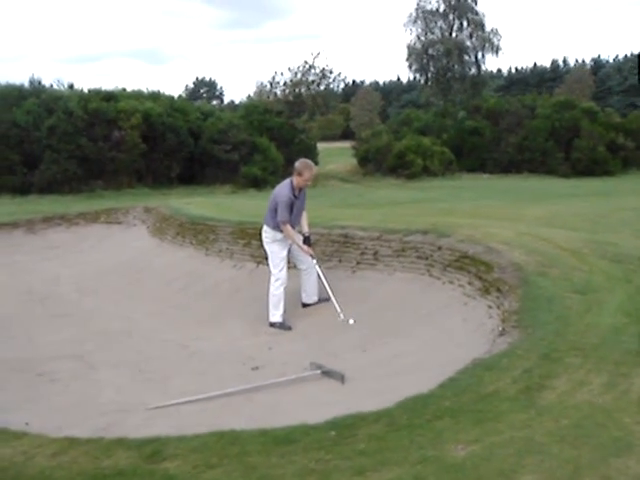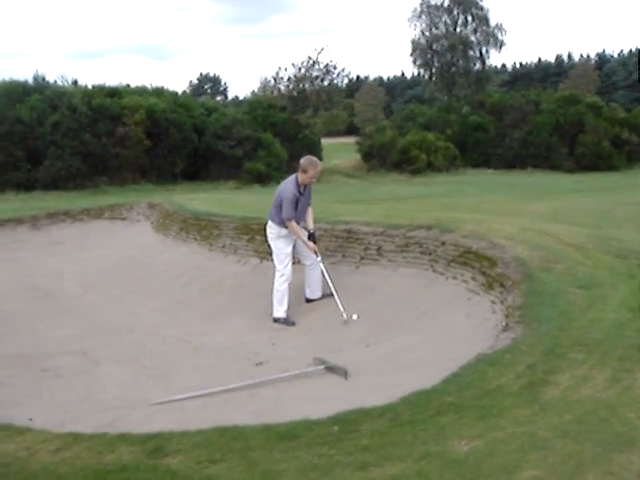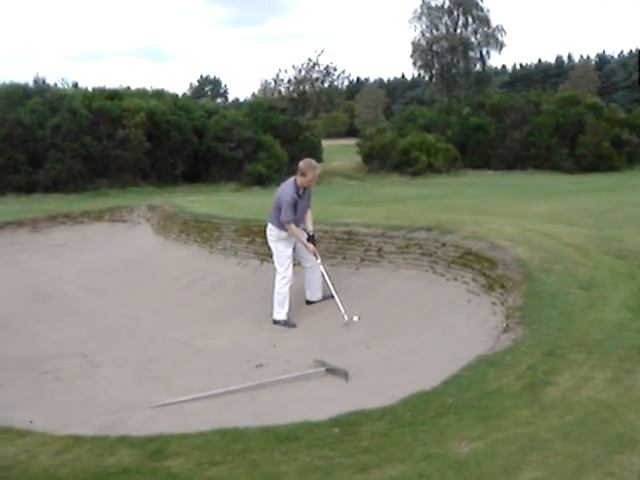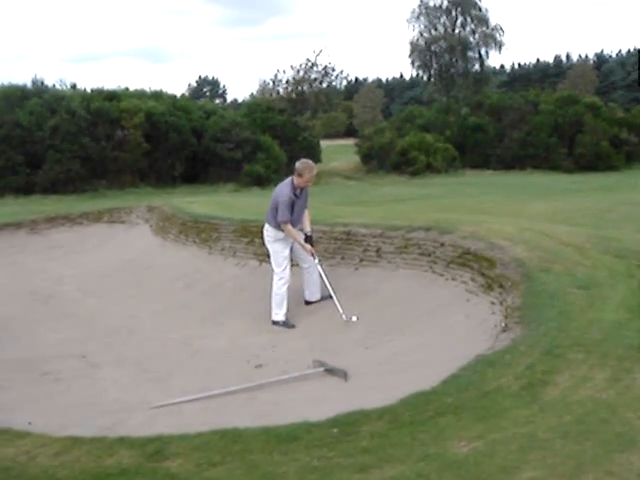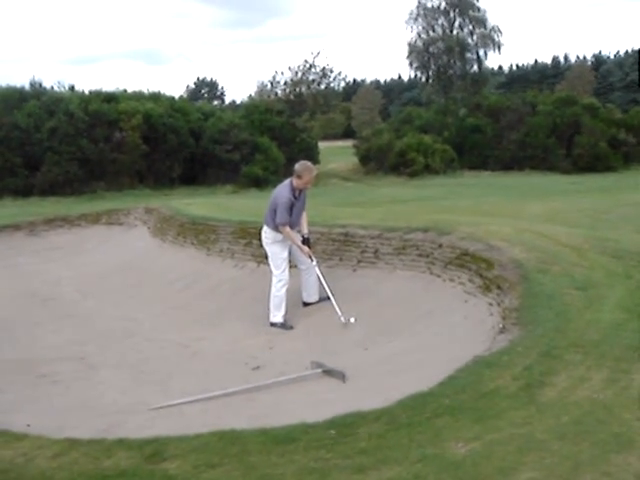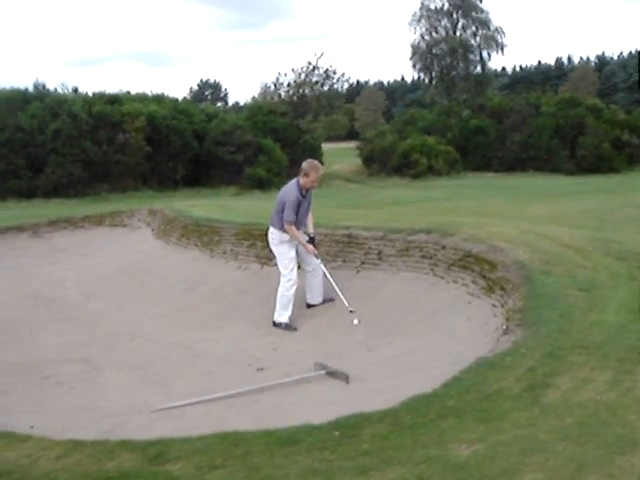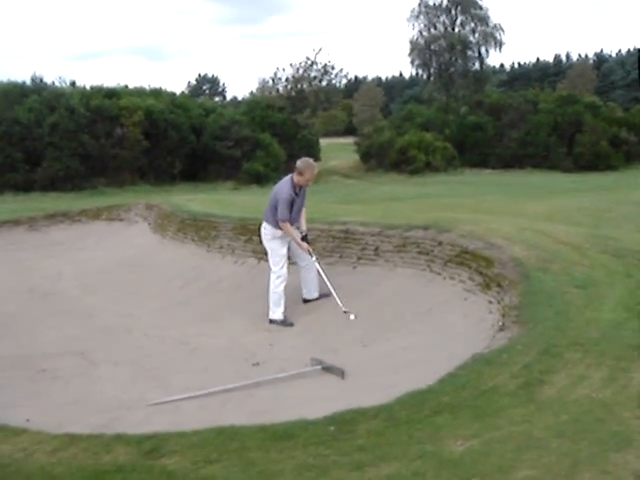
dt=0.3s
person 1, frame 1
left shoulder: (301, 188)
right shoulder: (284, 194)
left elbow: (302, 211)
right elbow: (283, 225)
left wrist: (306, 234)
right wrist: (301, 246)
left hip: (290, 231)
right hip: (275, 235)
left knee: (308, 264)
right knee: (280, 276)
left ankle: (309, 299)
right ankle: (275, 318)
person 1, frame 2
left shoulder: (307, 184)
right shoulder: (289, 191)
left elbow: (308, 207)
right elbow: (289, 222)
left wrist: (311, 231)
right wrist: (306, 242)
left hip: (296, 227)
right hip: (279, 231)
left knee: (312, 260)
right knee: (284, 272)
left ankle: (313, 294)
right ankle: (279, 313)
person 1, frame 3
left shoulder: (306, 187)
right shoulder: (287, 194)
left elbow: (307, 209)
right elbow: (288, 225)
left wrist: (310, 233)
right wrist: (305, 244)
left hip: (295, 229)
right hip: (279, 233)
left knee: (312, 262)
right knee: (285, 274)
left ankle: (314, 296)
right ankle: (279, 316)
person 1, frame 4
left shoulder: (303, 187)
right shoulder: (284, 194)
left elbow: (304, 209)
right elbow: (284, 225)
left wrist: (308, 234)
right wrist: (302, 244)
left hip: (293, 230)
right hip: (276, 234)
left knee: (310, 262)
right knee: (282, 275)
left ankle: (312, 296)
right ankle: (278, 317)
person 1, frame 5
left shoulder: (301, 189)
right shoulder: (284, 196)
left elbow: (302, 211)
right elbow: (282, 227)
left wrist: (305, 236)
right wrist: (300, 246)
left hip: (290, 232)
right hip: (274, 236)
left knee: (308, 264)
right knee: (281, 277)
left ankle: (310, 297)
right ankle: (276, 318)
person 1, frame 6
left shoulder: (307, 188)
right shoulder: (291, 195)
left elbow: (307, 212)
right elbow: (288, 226)
left wrist: (311, 235)
right wrist: (305, 244)
left hip: (296, 233)
right hip: (281, 237)
left knee: (314, 265)
right knee: (290, 277)
left ankle: (314, 299)
right ankle: (281, 318)
person 1, frame 7
left shoulder: (301, 185)
right shoulder: (284, 192)
left elbow: (301, 207)
right elbow: (283, 223)
left wrist: (303, 232)
right wrist: (299, 243)
left hip: (290, 229)
right hip: (274, 232)
left knee: (308, 260)
right knee: (280, 273)
left ankle: (310, 294)
right ankle: (276, 315)
